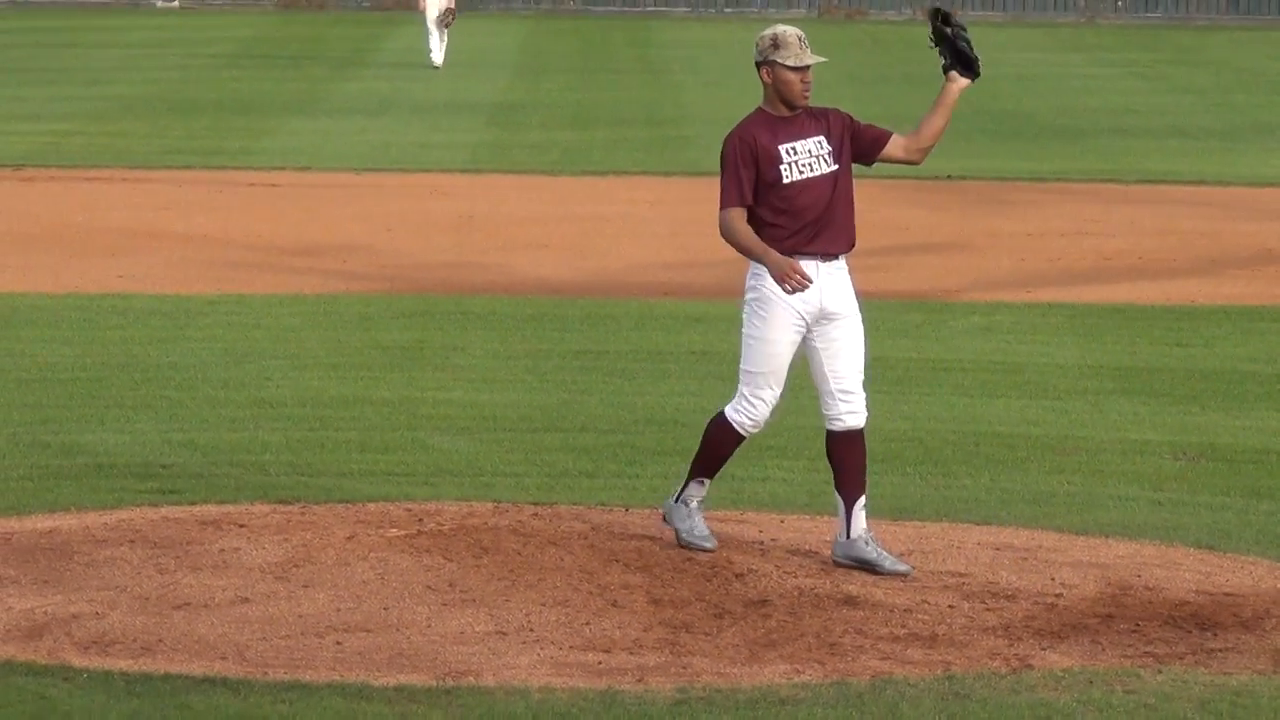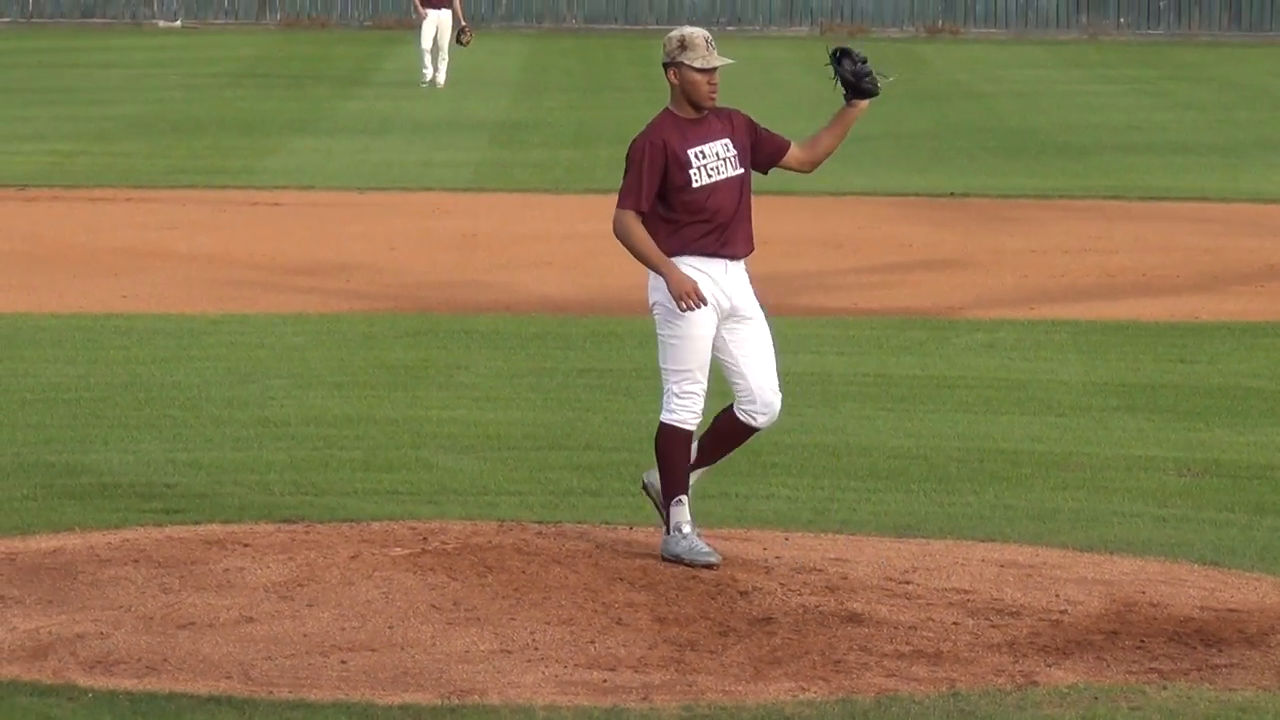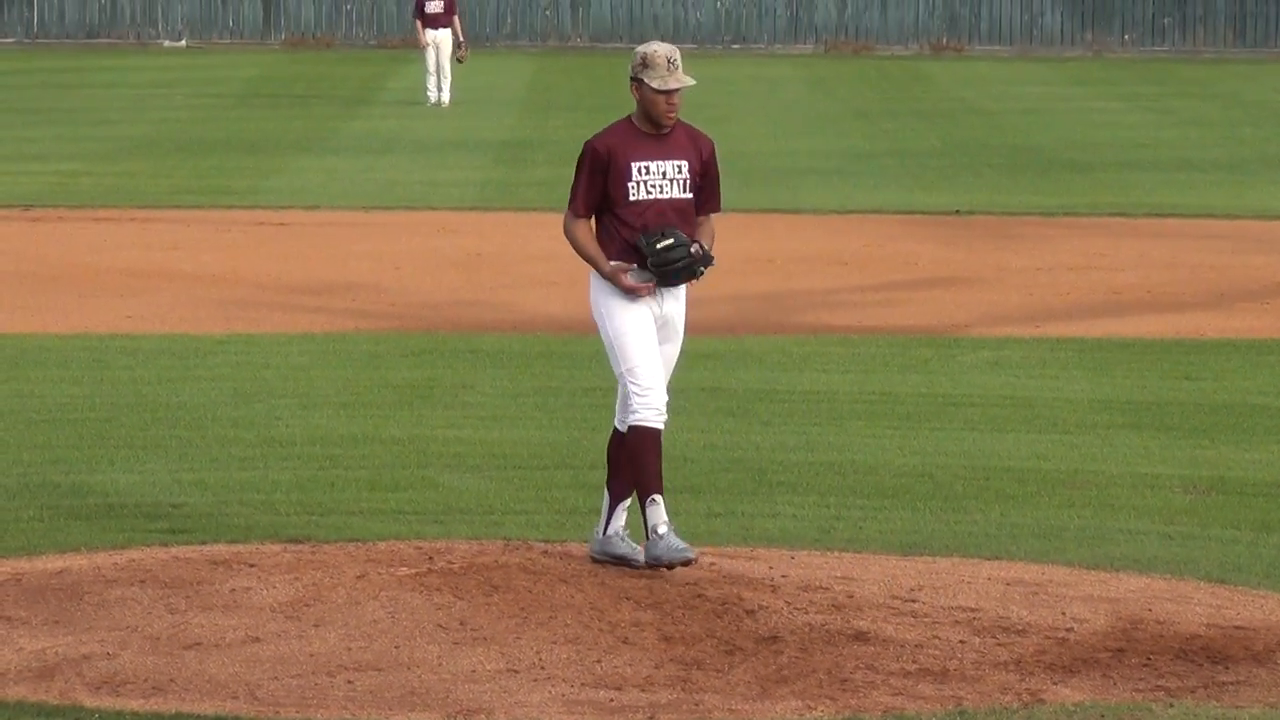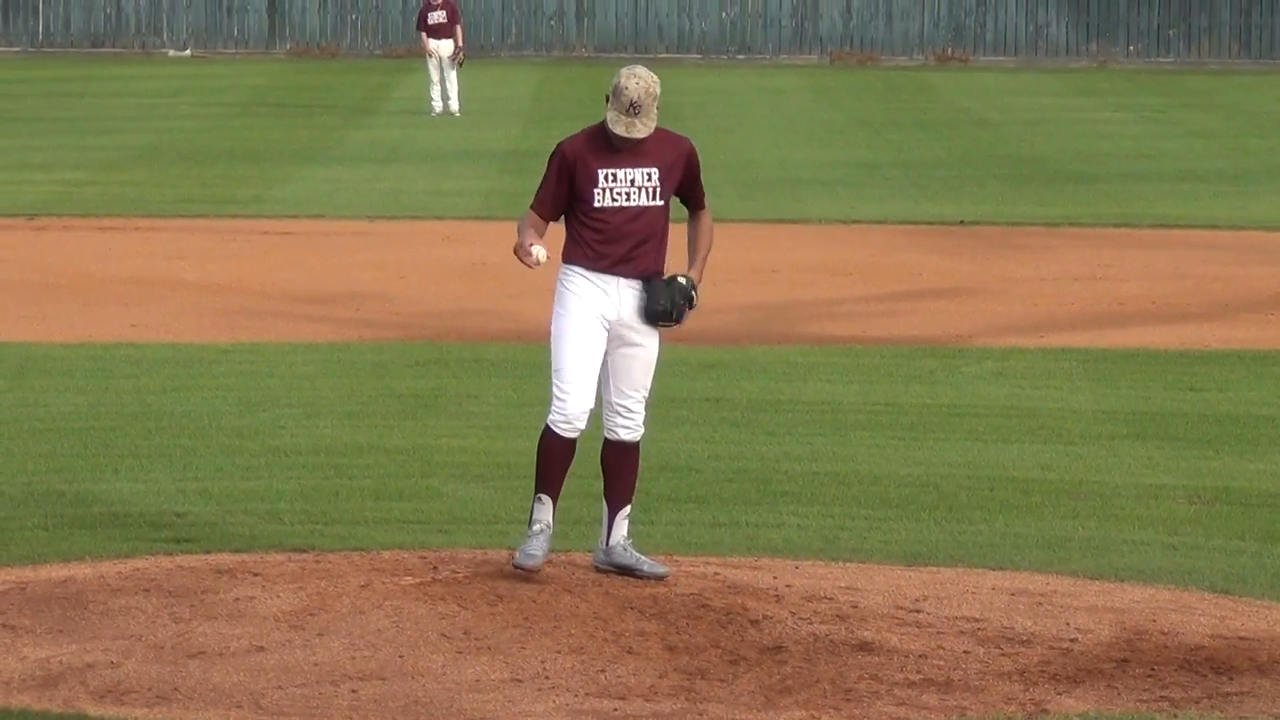
dt=0.4s
person 1, frame 1
left shoulder: (834, 125)
right shoulder: (746, 137)
left elbow: (913, 149)
right elbow: (731, 221)
left wrist: (954, 87)
right wrist: (772, 259)
left hip: (835, 281)
right hip: (778, 284)
left knee: (848, 409)
right knee: (755, 407)
left ankle: (854, 535)
right ankle: (687, 498)
person 1, frame 2
left shoulder: (735, 125)
right shoulder: (654, 140)
left elbow: (806, 158)
right elbow: (625, 221)
left wrist: (854, 107)
right wrist: (670, 273)
left hip: (735, 279)
right hip: (686, 282)
left knee: (762, 402)
right knee: (684, 404)
left ankle: (671, 480)
right ankle: (678, 529)
person 1, frame 3
left shoulder: (698, 146)
right shoulder: (606, 146)
left elbow: (706, 219)
right elbow: (575, 221)
left wrist: (699, 251)
right wrist: (608, 268)
left hip: (671, 292)
right hip: (620, 289)
left knee: (637, 409)
right knee: (648, 400)
left ankle: (609, 533)
right ankle: (659, 531)
person 1, frame 4
left shoulder: (677, 151)
right shoulder: (574, 151)
left elbow: (699, 211)
right elbow: (539, 214)
left wrist: (694, 271)
right wrist: (527, 239)
left hip: (641, 298)
right hip: (584, 289)
left knee: (628, 421)
right knee: (571, 408)
left ankle: (615, 542)
right ankle: (540, 524)
